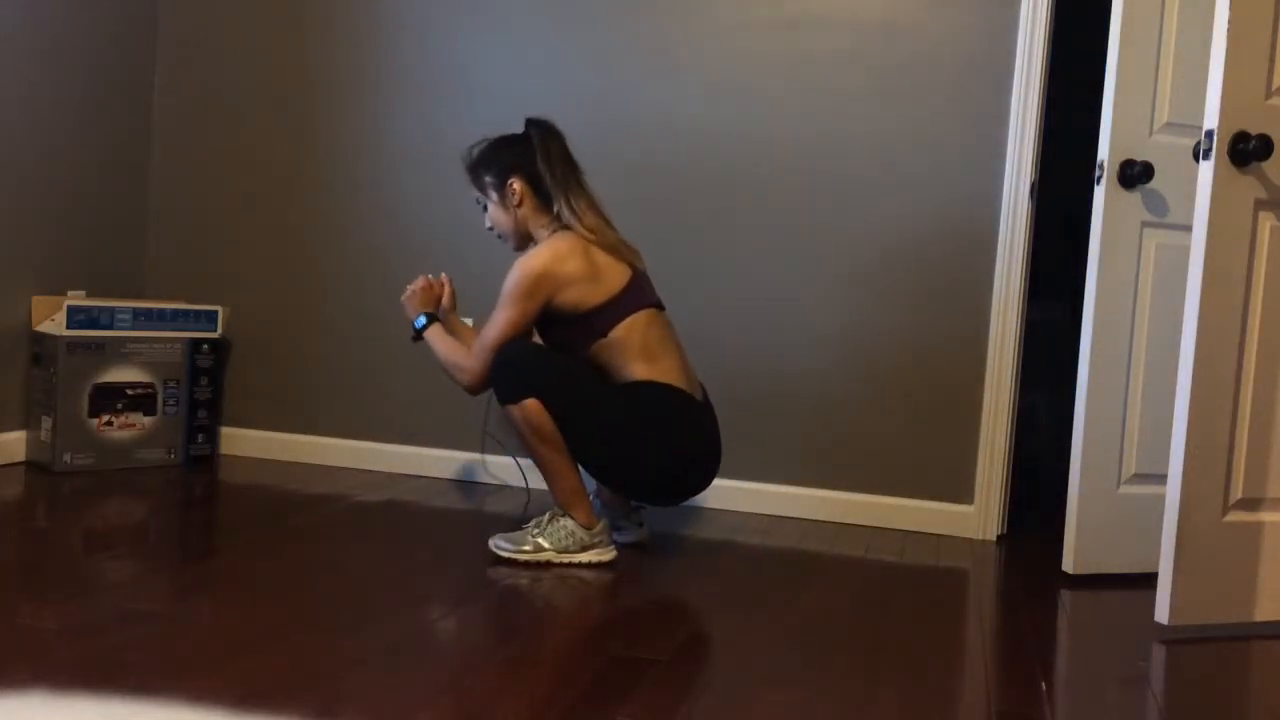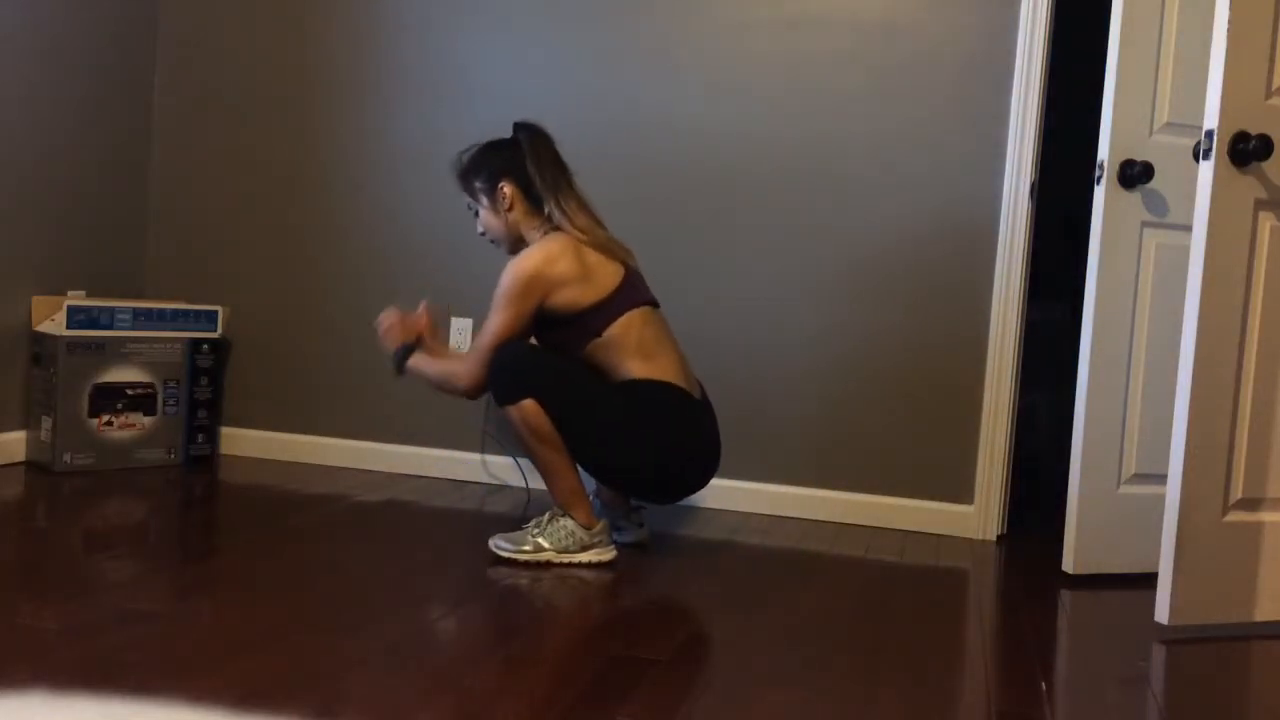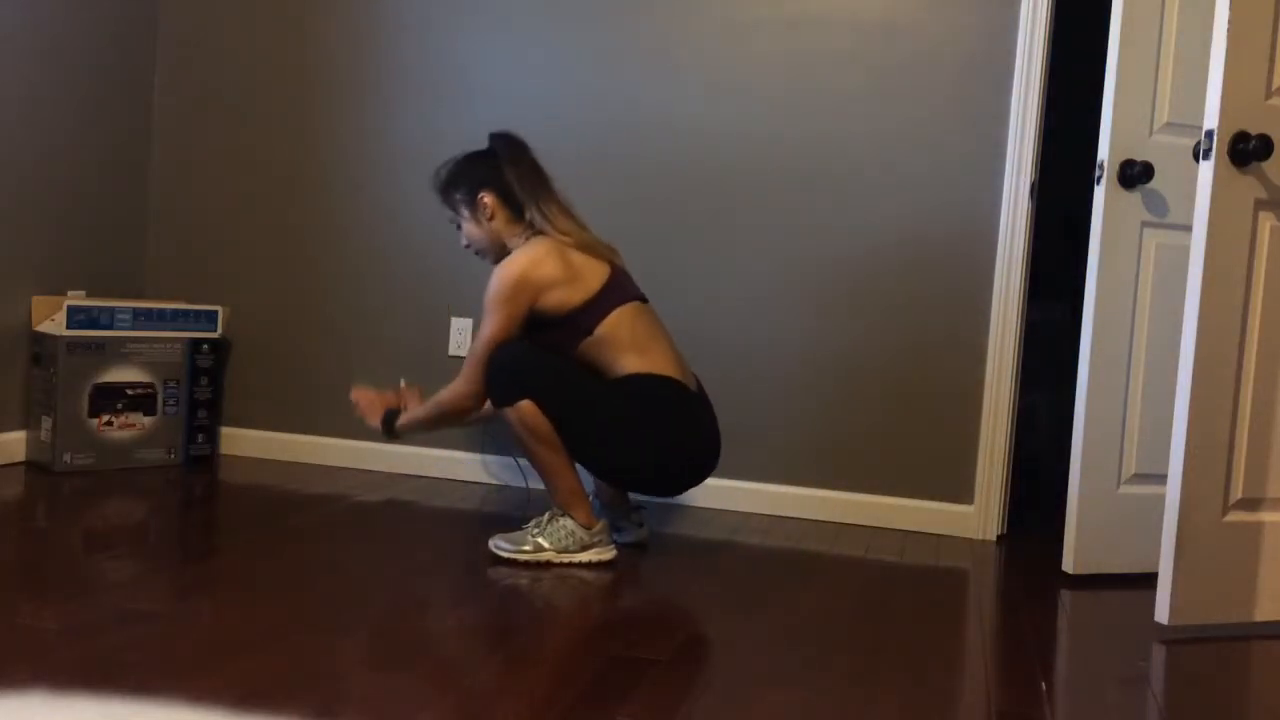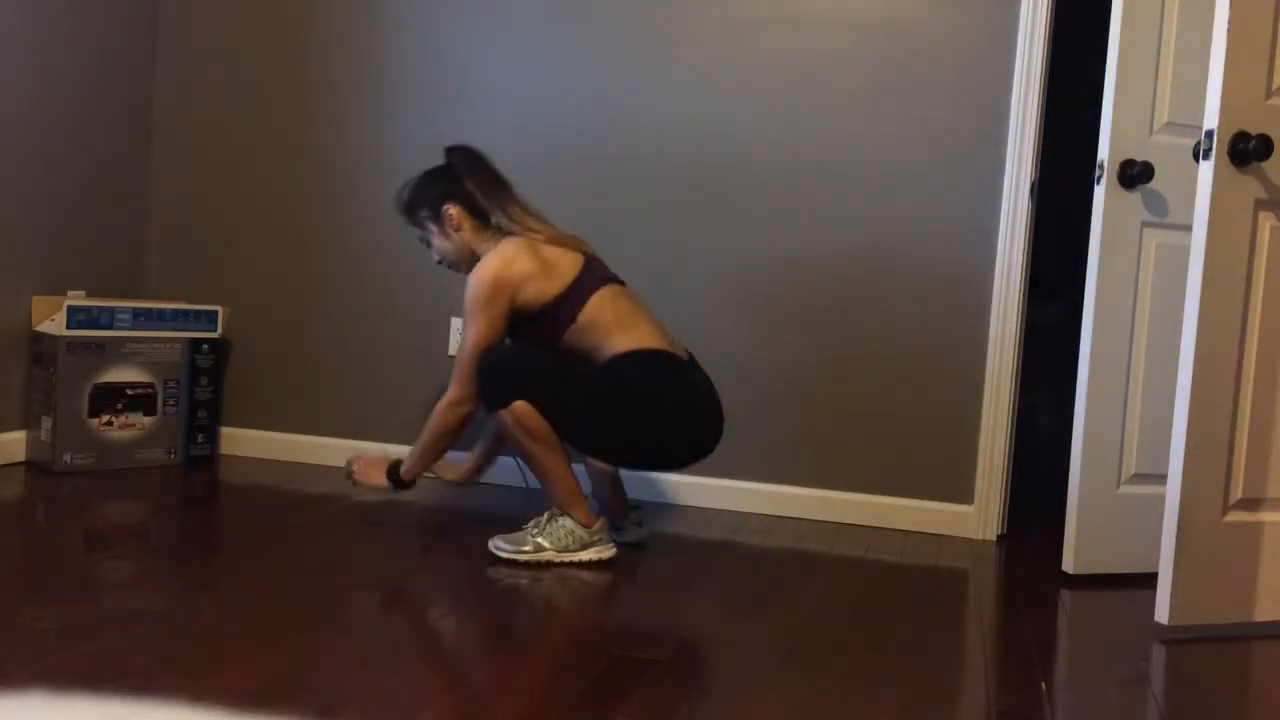
dt=0.2s
person 1, frame 1
left shoulder: (543, 262)
right shoulder: (582, 246)
left elbow: (475, 373)
left wrist: (424, 320)
right wrist: (448, 317)
left hip: (666, 447)
right hip: (682, 434)
left knee: (515, 368)
right knee: (539, 373)
left ankle: (583, 529)
right ankle: (617, 510)
person 1, frame 2
left shoulder: (535, 263)
right shoulder: (575, 246)
left elbow: (471, 379)
left wrist: (406, 353)
right wrist: (433, 345)
left hip: (664, 444)
right hip: (683, 432)
left knee: (513, 368)
right knee: (540, 374)
left ankle: (582, 529)
right ankle: (617, 510)
person 1, frame 3
left shoulder: (520, 268)
right shoulder: (561, 250)
left elbow: (470, 392)
left wrist: (395, 420)
right wrist: (422, 408)
left hip: (664, 437)
right hip: (680, 423)
left knee: (510, 368)
right knee: (540, 378)
left ankle: (581, 529)
right ankle: (615, 511)
person 1, frame 4
left shoulder: (495, 271)
right shoulder: (530, 250)
left elbow: (462, 399)
right elbow: (523, 390)
left wrist: (400, 473)
right wrist: (471, 465)
left hip: (664, 407)
right hip: (680, 400)
left knee: (501, 371)
right knee: (534, 378)
left ankle: (581, 527)
right ankle: (614, 511)
